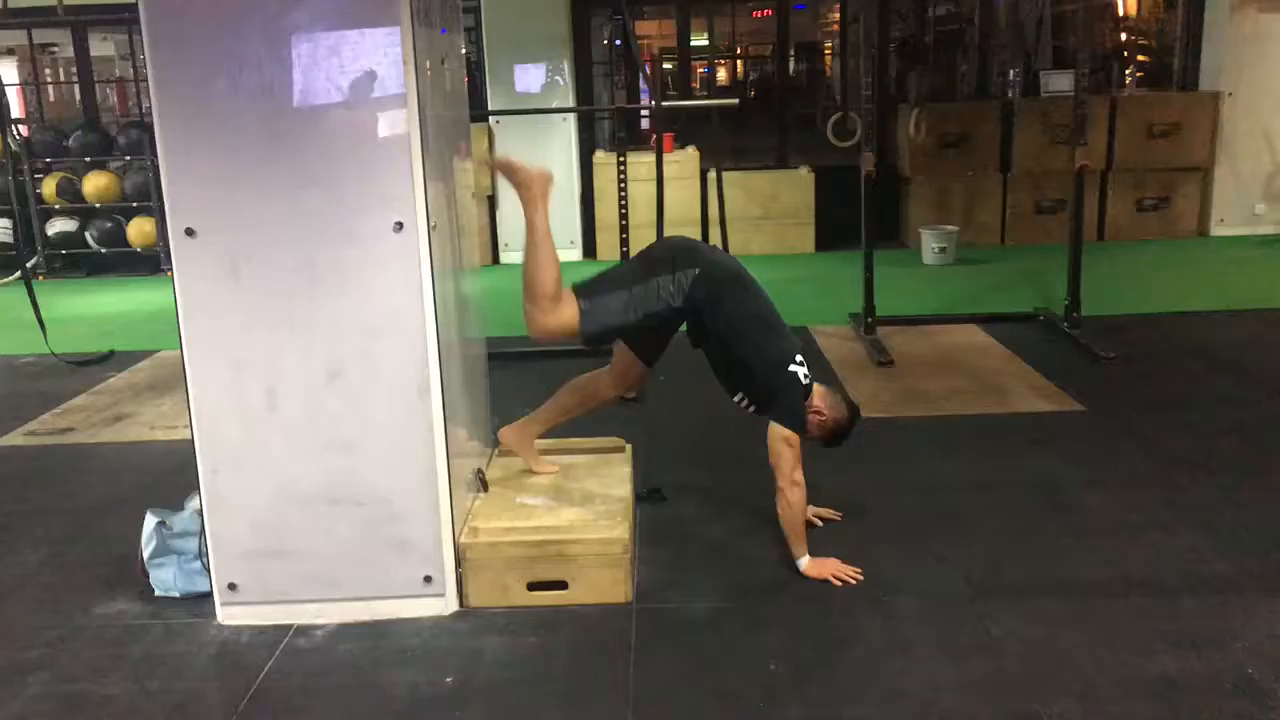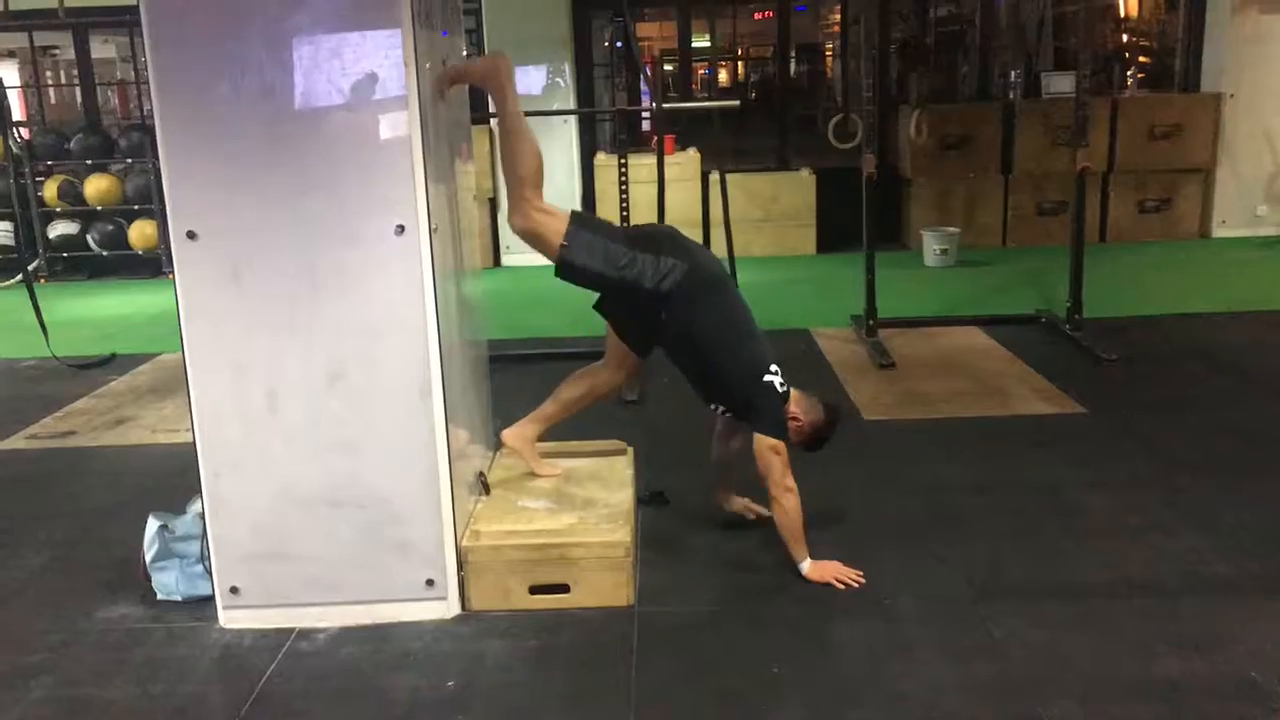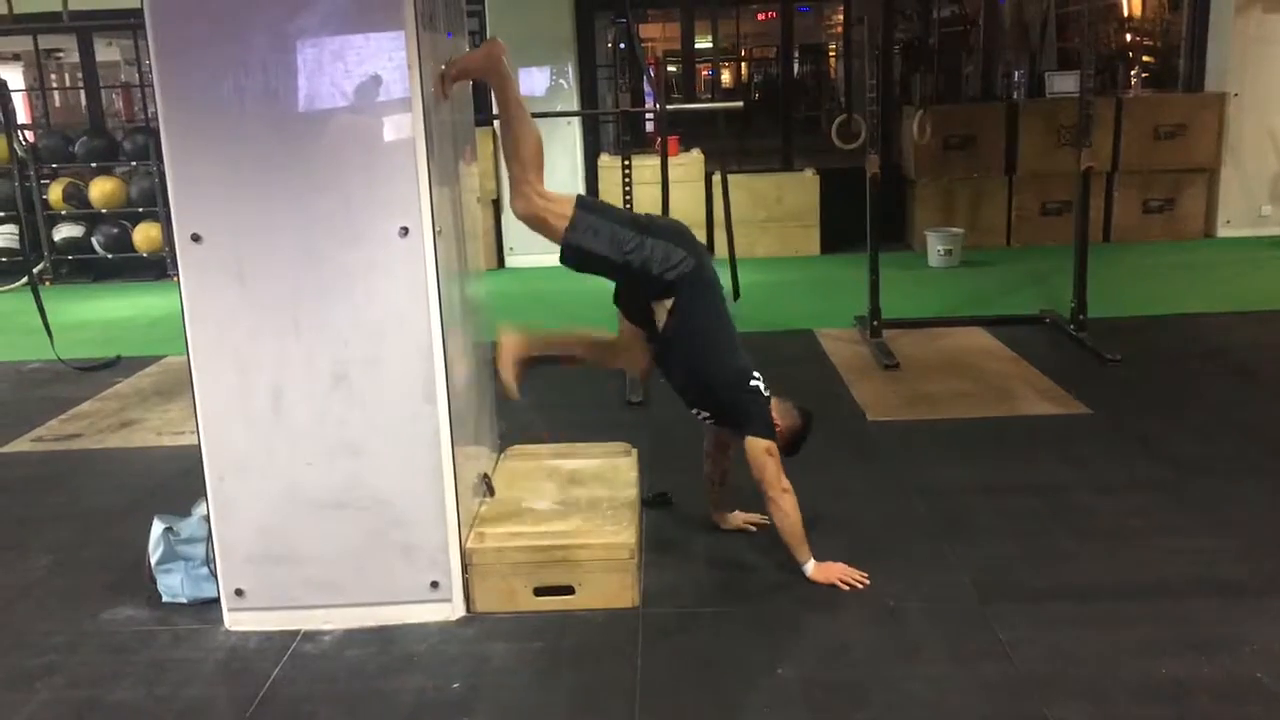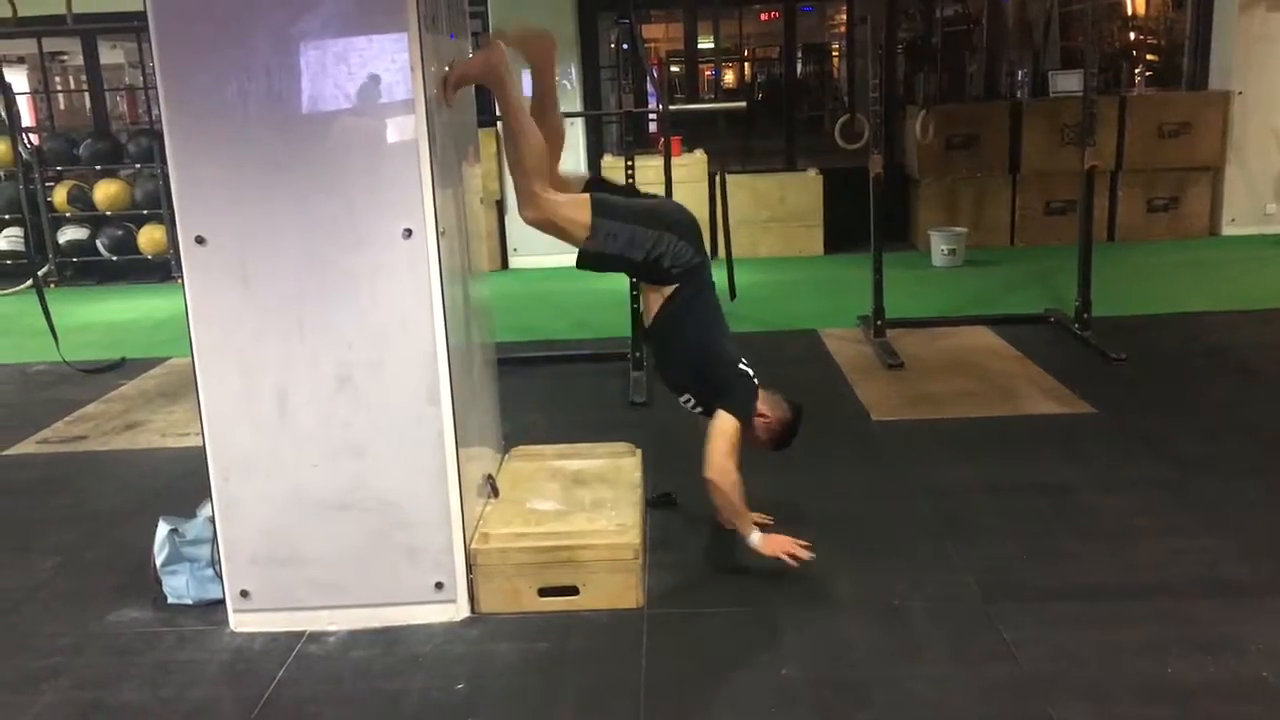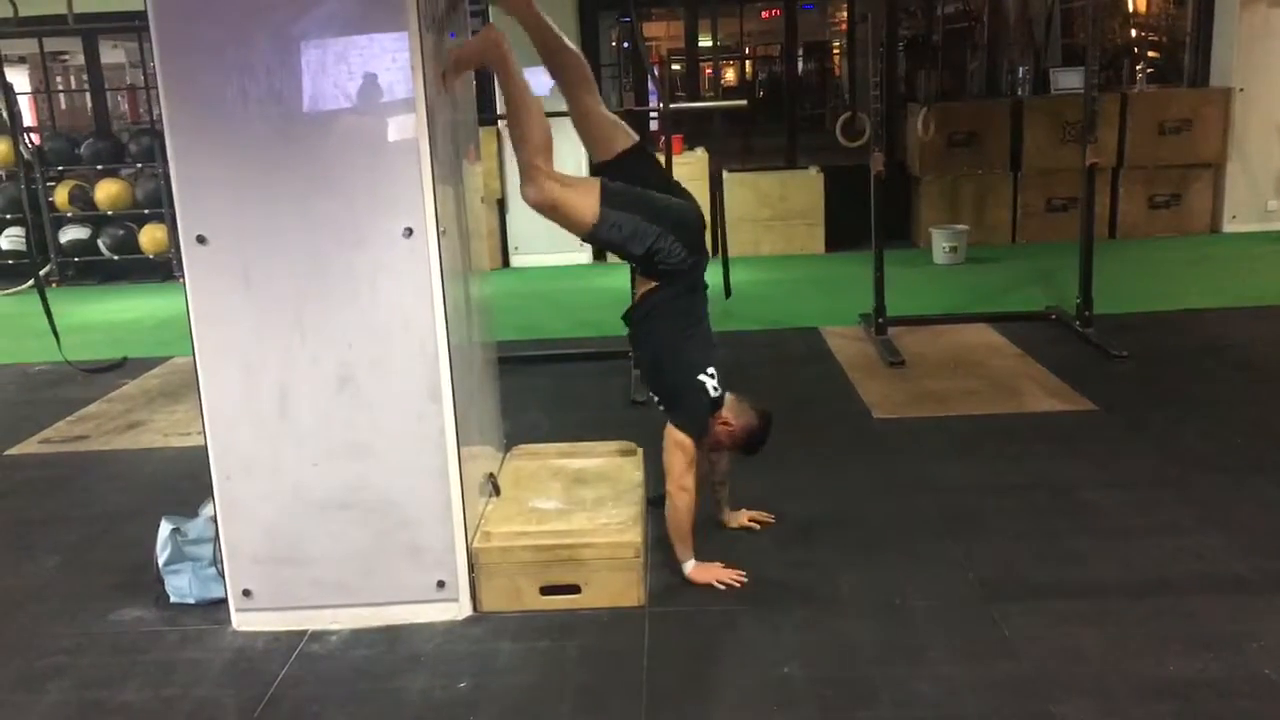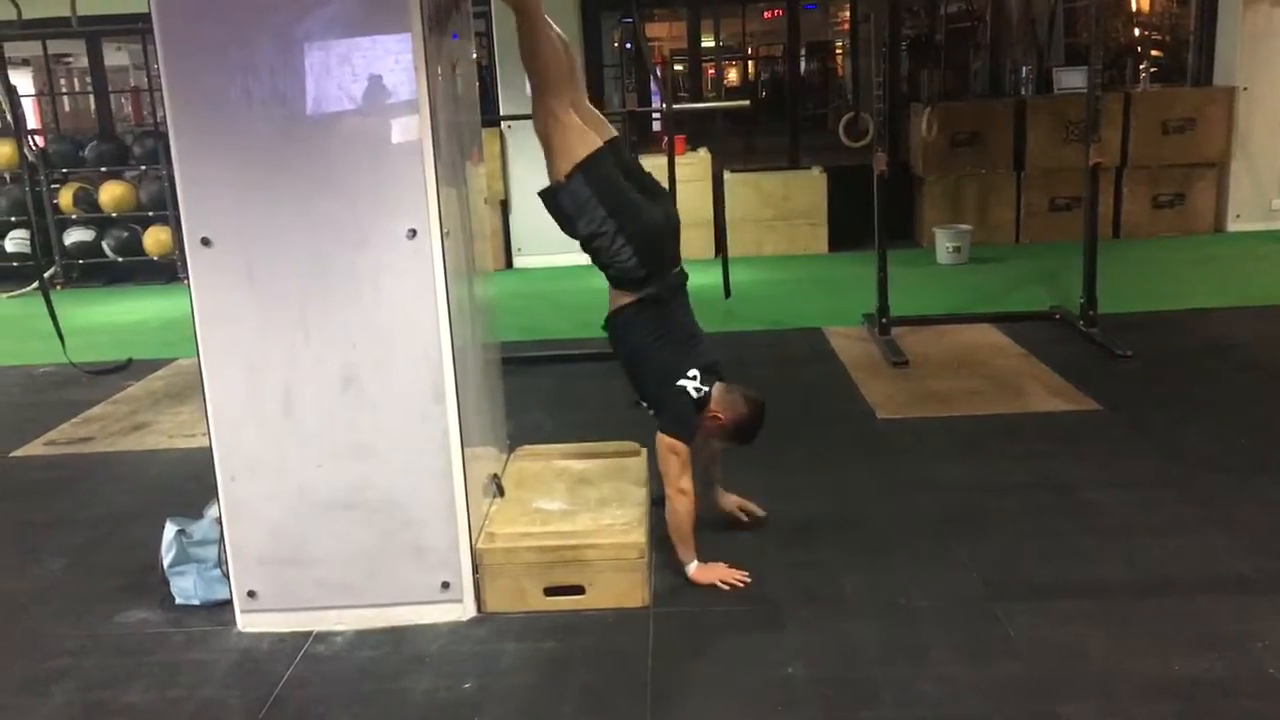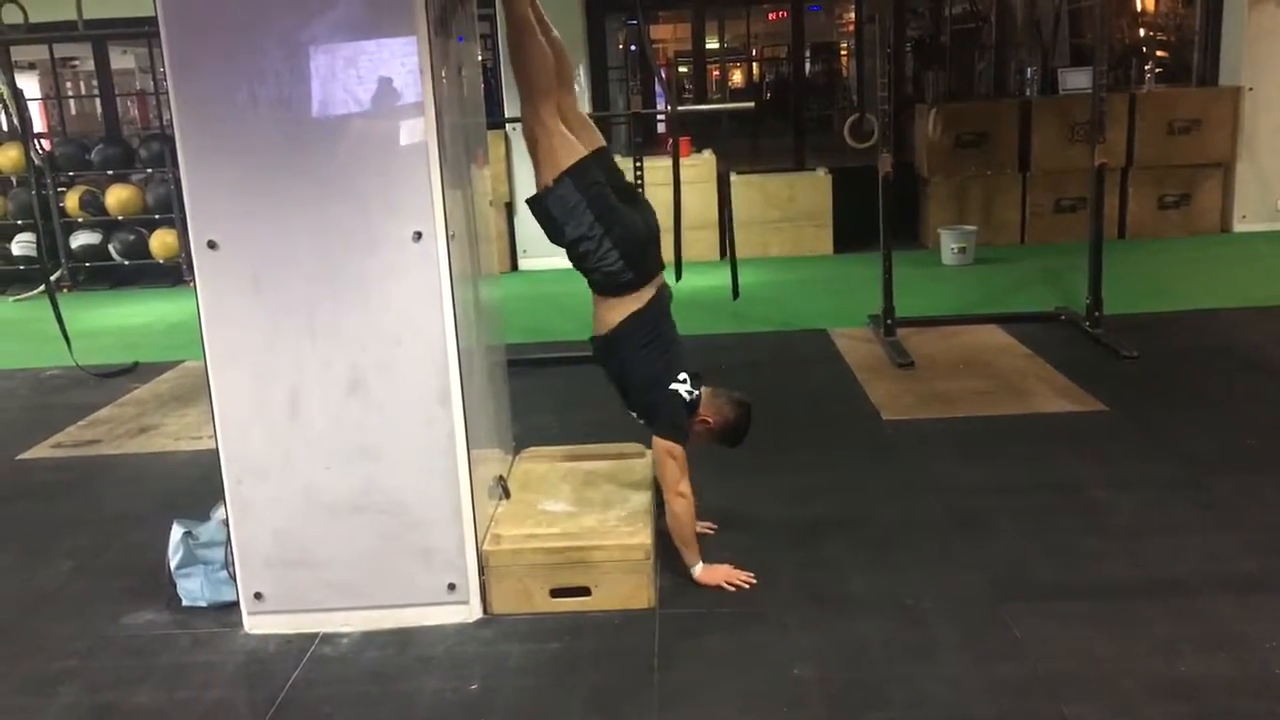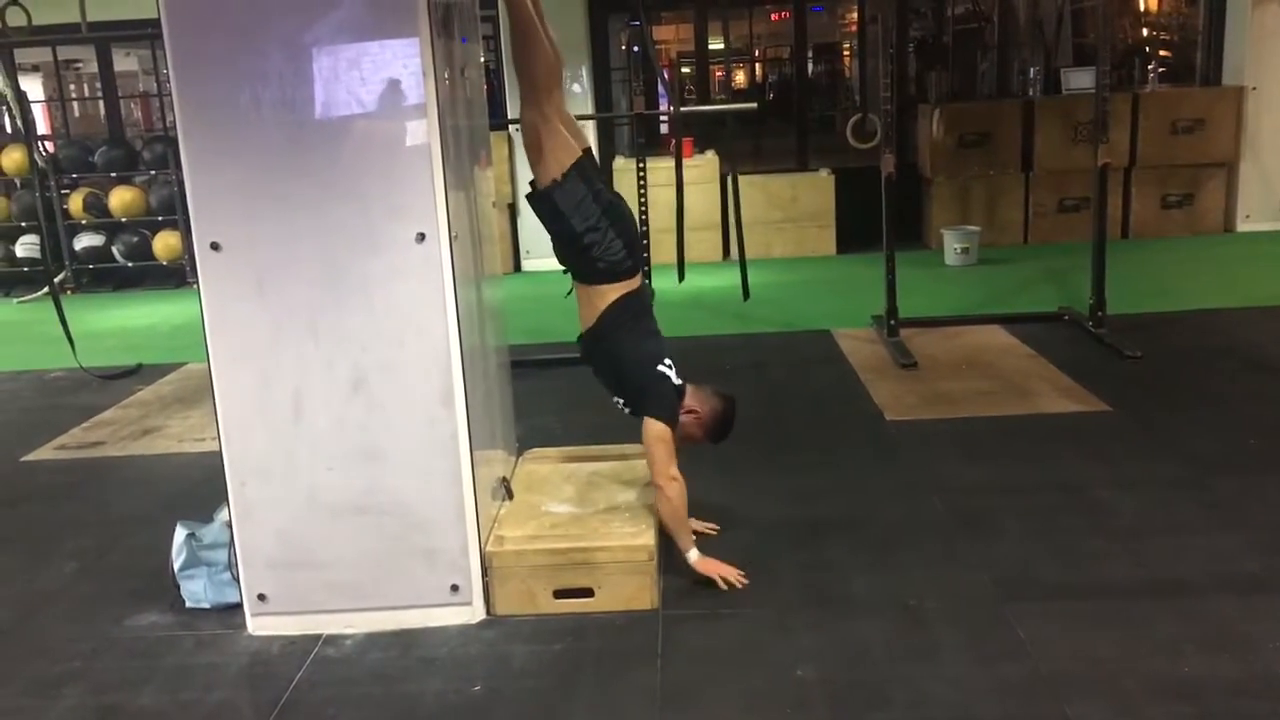
dt=0.3s
person 1, frame 1
left shoulder: (792, 381)
right shoulder: (789, 394)
right elbow: (790, 483)
left wrist: (797, 506)
right wrist: (805, 559)
left hip: (689, 268)
right hip: (686, 278)
left knee: (622, 376)
right knee: (546, 320)
left ankle: (523, 433)
right ankle: (535, 194)
person 1, frame 2
left shoulder: (761, 390)
right shoulder: (767, 401)
left elbow: (726, 431)
right elbow: (782, 490)
left wrist: (725, 494)
right wrist: (806, 564)
left hip: (667, 277)
right hip: (667, 276)
left knee: (616, 369)
right knee: (528, 215)
left ankle: (526, 430)
right ankle: (499, 81)
person 1, frame 3
left shoulder: (734, 398)
right shoulder: (751, 407)
left elbow: (716, 451)
right elbow: (778, 491)
left wrist: (720, 512)
right wrist: (811, 564)
left hip: (666, 267)
right hip: (667, 266)
left knee: (636, 358)
right knee: (531, 201)
left ankle: (525, 344)
right ankle: (498, 70)
person 1, frame 4
left shoulder: (724, 387)
right shoulder: (737, 395)
left elbow: (715, 471)
right elbow: (719, 473)
left wrist: (733, 513)
right wrist: (753, 535)
left hip: (665, 242)
right hip: (668, 252)
left knee: (545, 181)
right knee: (538, 203)
left ankle: (541, 63)
right ankle: (499, 73)
person 1, frame 5
left shoulder: (709, 396)
right shoulder: (698, 401)
left elbow: (711, 454)
right elbow: (681, 487)
left wrist: (728, 511)
right wrist: (691, 565)
left hip: (672, 226)
right hip: (672, 237)
left knee: (589, 101)
right knee: (542, 189)
right ankle: (498, 53)
person 1, frame 6
left shoulder: (703, 384)
right shoulder: (682, 399)
left elbow: (705, 437)
right elbow: (677, 489)
left wrist: (721, 490)
right wrist: (693, 566)
left hip: (651, 225)
right hip: (637, 248)
left knee: (568, 99)
right knee: (556, 106)
person 1, frame 7
left shoulder: (679, 392)
right shoulder: (672, 400)
right elbow: (677, 491)
left wrist: (683, 519)
right wrist: (698, 566)
left hip: (627, 243)
right hip: (618, 252)
left knee: (561, 106)
right knee: (545, 115)
person 1, frame 8
left shoulder: (660, 383)
right shoulder: (660, 389)
left elbow: (664, 476)
right elbow: (667, 478)
left wrist: (678, 519)
right wrist: (692, 555)
left hip: (606, 247)
right hip: (603, 252)
left knee: (549, 109)
right knee: (543, 111)
